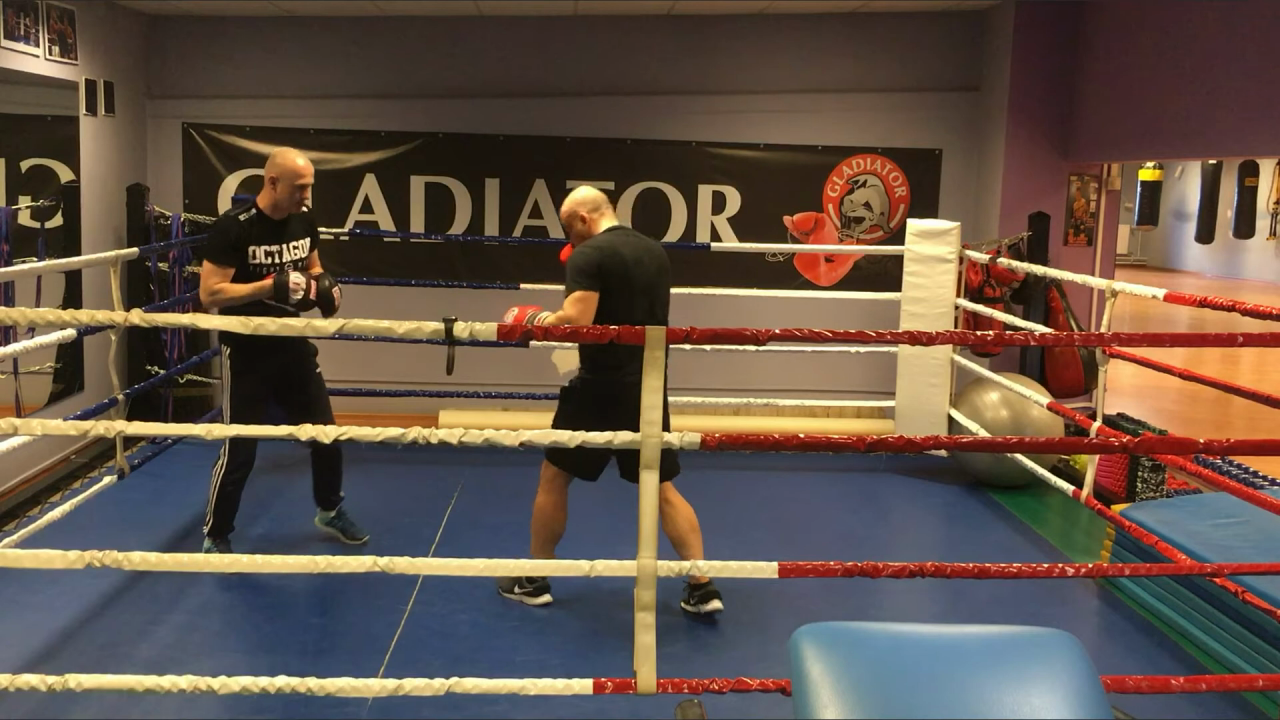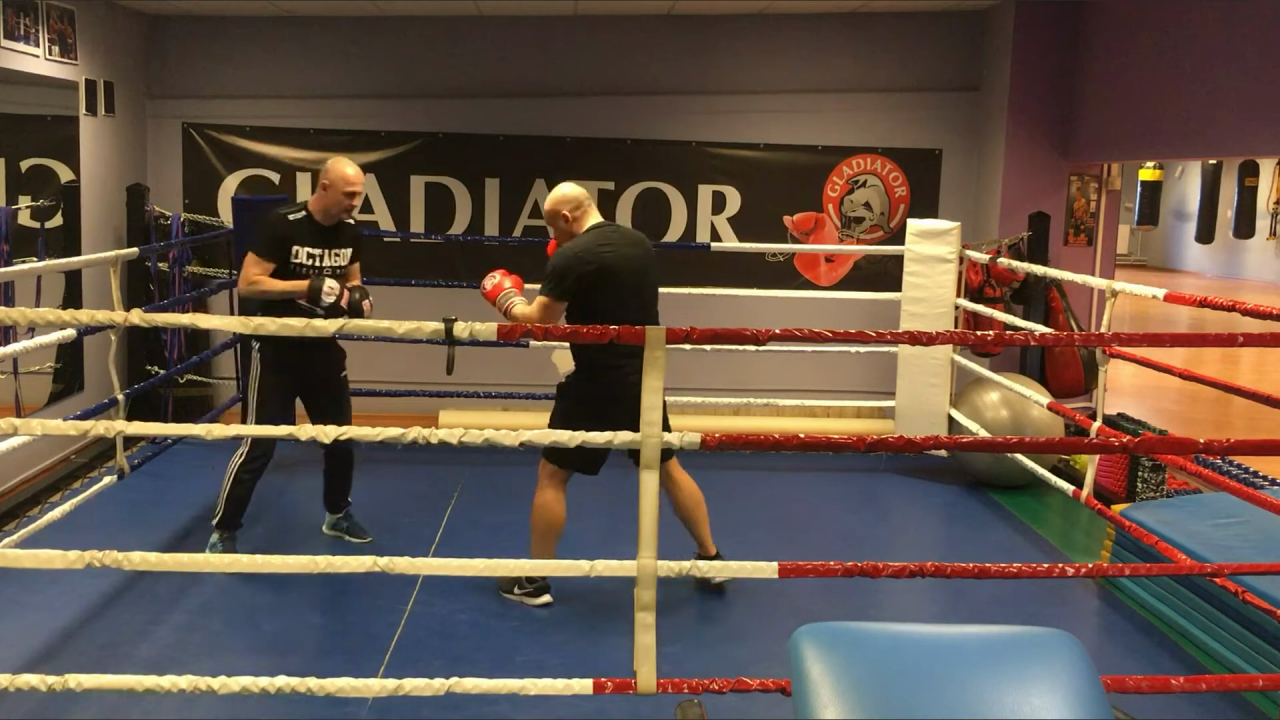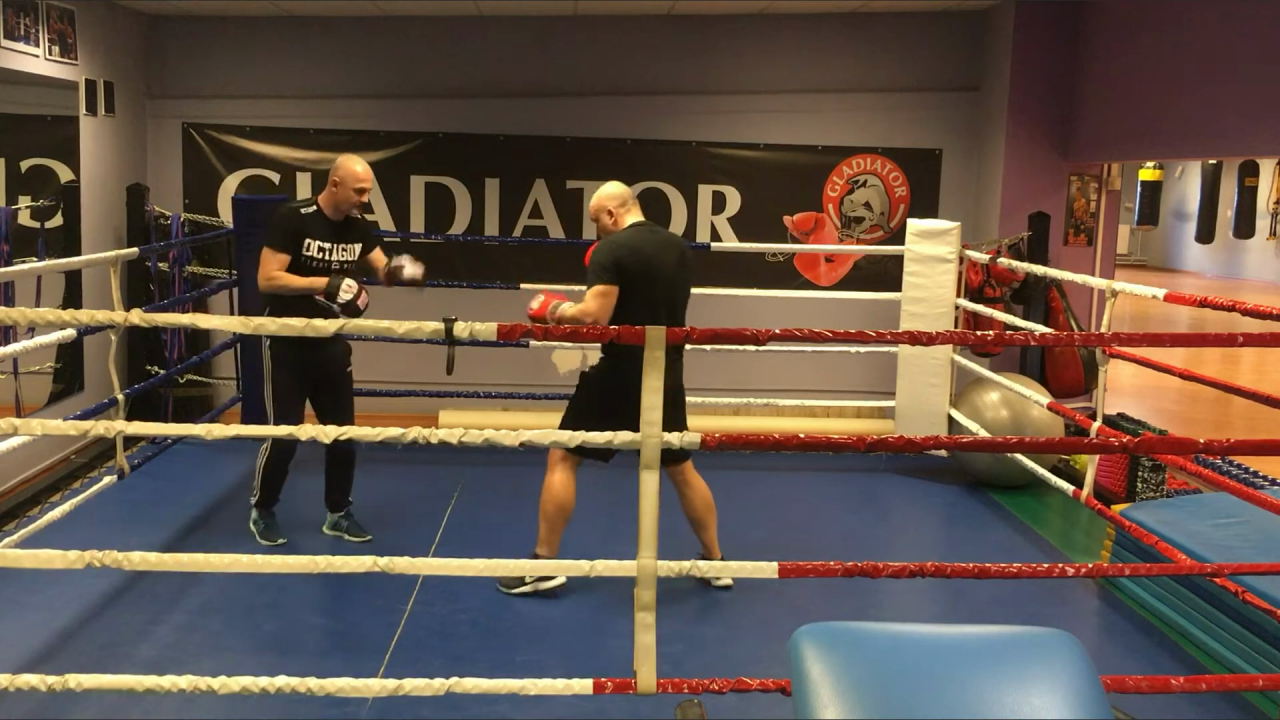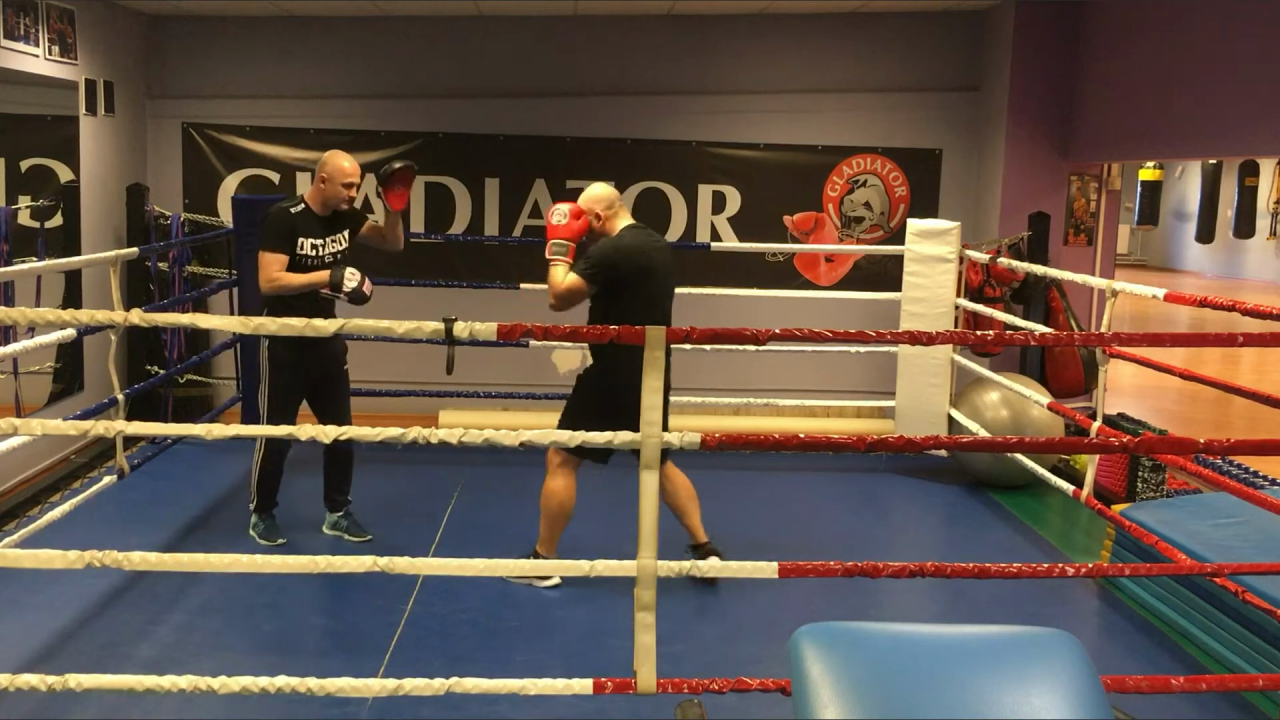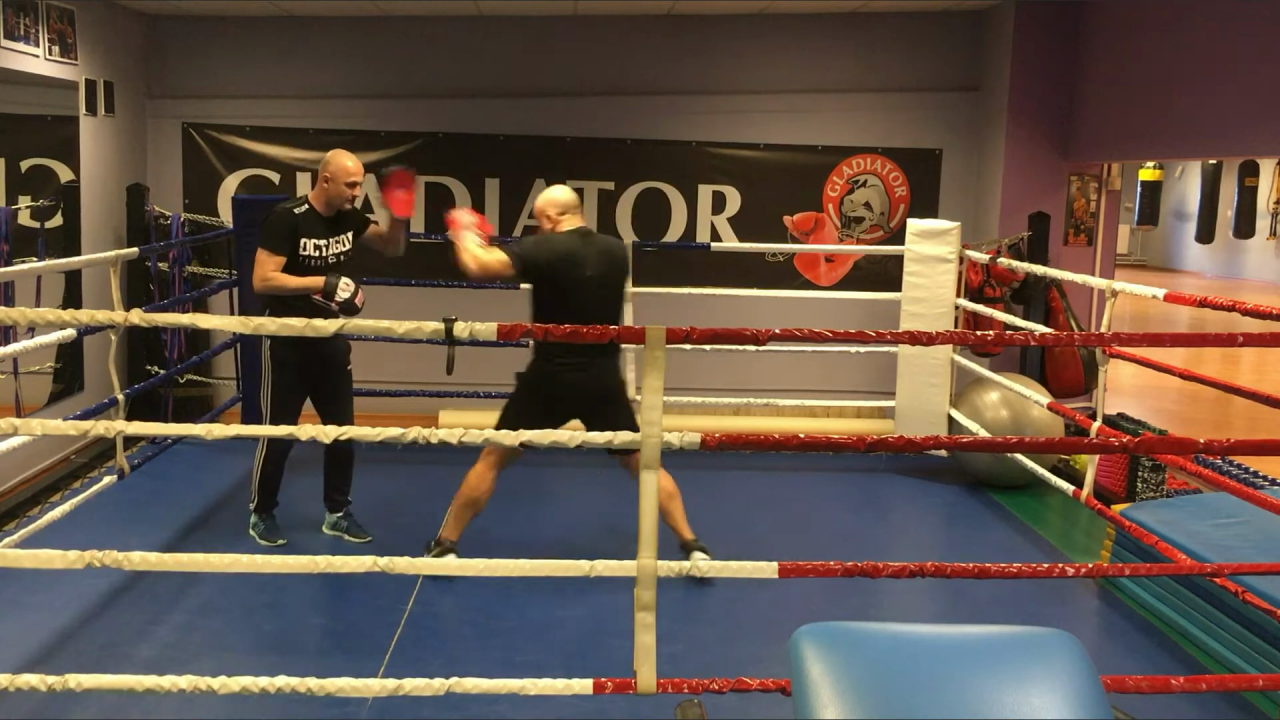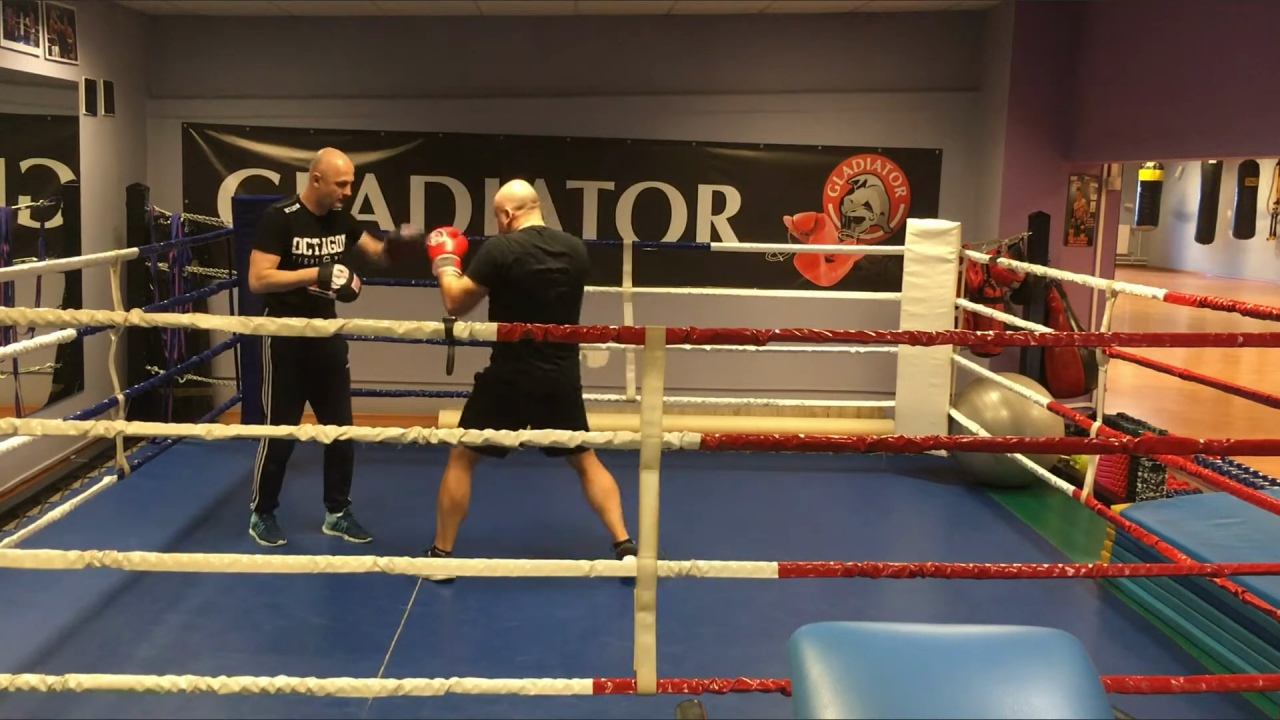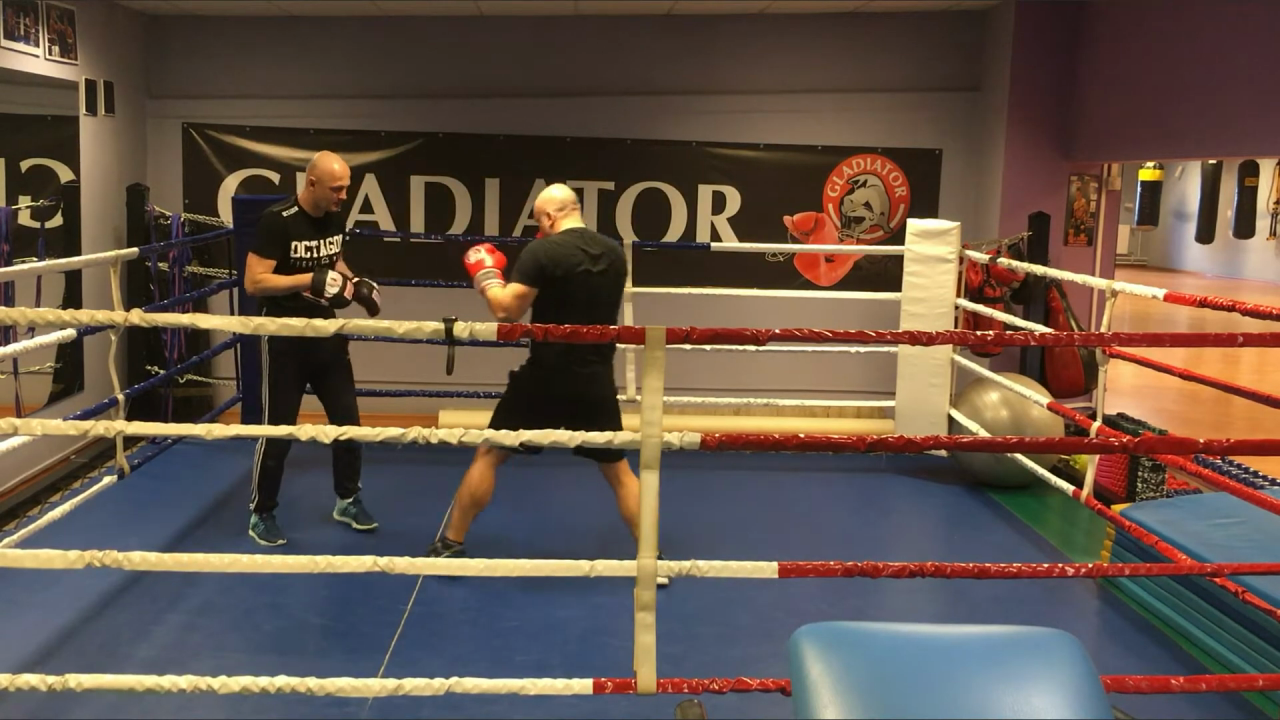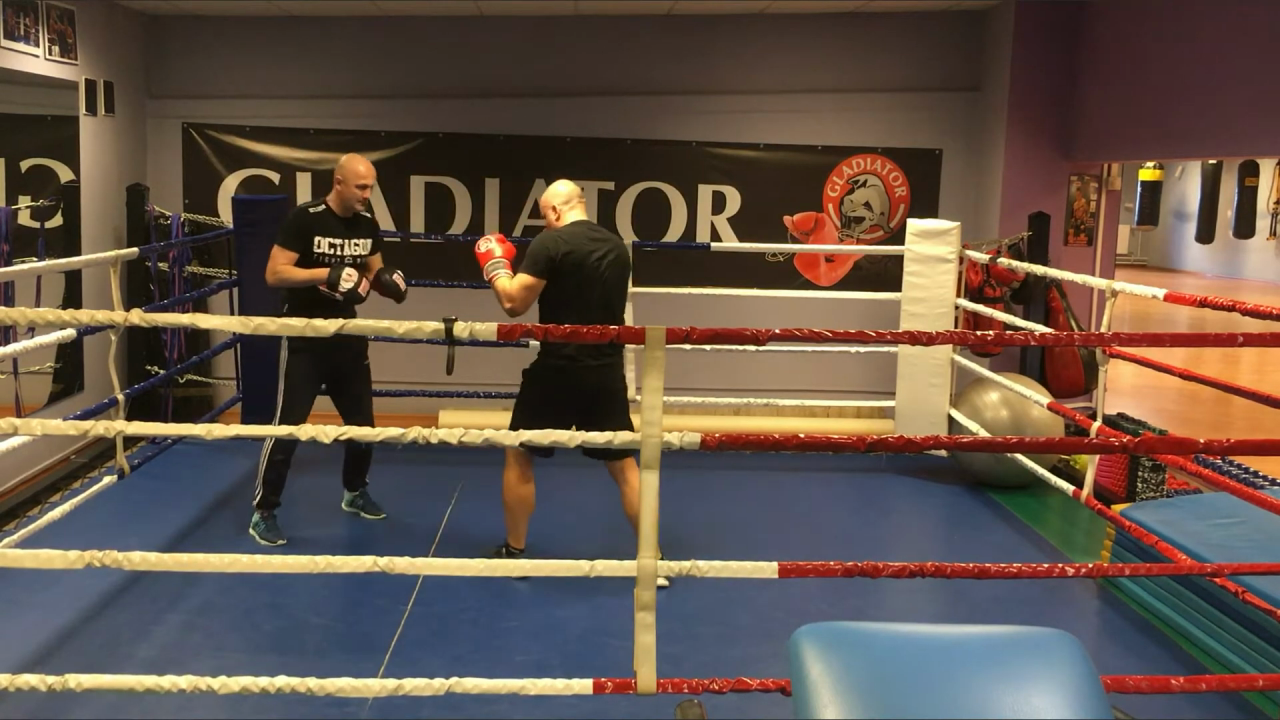
dt=0.3s
person 1, frame 1
left shoulder: (590, 253)
right shoulder: (655, 252)
left elbow: (576, 321)
left wrist: (533, 319)
left hip: (603, 387)
left knee: (554, 477)
right knee: (662, 489)
left ankle: (534, 580)
right ankle: (701, 586)
person 1, frame 2
left shoulder: (571, 257)
right shoulder: (640, 244)
left elbow: (539, 322)
left wrist: (505, 298)
left hip: (597, 385)
right hip: (645, 380)
left knee: (551, 476)
right knee: (668, 469)
left ankle: (534, 580)
right ankle: (711, 558)
person 1, frame 3
left shoulder: (614, 249)
right shoulder: (678, 247)
left elbow: (595, 317)
left wrist: (553, 309)
left hip: (620, 377)
right hip: (667, 377)
left knee: (563, 459)
right knee: (681, 469)
left ankle: (543, 565)
right ankle: (714, 562)
person 1, frame 4
left shoulder: (615, 250)
right shoulder: (655, 245)
left elbow: (558, 296)
left wrist: (558, 243)
right wrist: (579, 242)
left hip: (614, 380)
left knee: (561, 462)
right knee: (659, 464)
left ankle: (544, 562)
right ankle: (704, 549)
person 1, frame 5
left shoulder: (547, 249)
right shoulder: (616, 251)
left elbow: (477, 265)
left wrist: (464, 230)
left hip: (552, 379)
right hip: (604, 379)
left knee: (493, 458)
right knee: (638, 461)
left ankle: (445, 546)
right ankle: (691, 547)
person 1, frame 6
left shoulder: (499, 249)
right shoulder: (576, 250)
left elbow: (456, 304)
left wrist: (444, 259)
left hip: (510, 378)
right hip: (563, 378)
left knee: (461, 460)
right knee: (585, 462)
left ankle: (441, 556)
right ankle: (626, 547)
person 1, frame 7
left shoulder: (542, 252)
right shoulder: (615, 253)
left elbow: (507, 311)
left wrist: (485, 273)
left hip: (546, 377)
right hip: (596, 381)
left knee: (489, 455)
right knee: (618, 470)
left ankle: (451, 545)
person 1, frame 8
left shoulder: (550, 244)
right shoulder: (618, 247)
left elbow: (514, 303)
left wrist: (495, 265)
left hip: (556, 371)
right hip: (606, 373)
left knee: (519, 459)
right knee: (624, 466)
left ankle: (514, 552)
person 2, frame 1
left shoulder: (304, 219)
right shoulder: (233, 226)
right elbow: (210, 294)
left wrist: (323, 285)
right wrist: (272, 286)
left hip: (294, 348)
right hip: (246, 355)
left knee: (326, 436)
right knee: (239, 451)
left ankle: (330, 511)
right ankle: (215, 537)
person 2, frame 2
left shoulder: (349, 231)
right shoulder: (283, 225)
right elbow: (247, 284)
left wrist: (356, 295)
right wrist: (308, 287)
left hip: (323, 348)
right hip: (277, 350)
left knee: (341, 438)
right knee: (261, 443)
left ankle: (337, 514)
right ankle: (223, 530)
person 2, frame 3
left shoulder: (358, 227)
right shoulder: (293, 218)
left elbow: (383, 269)
right elbow: (267, 279)
left wrist: (397, 271)
right wrist: (326, 284)
left hip: (330, 342)
right hip: (288, 343)
left knee: (343, 434)
right knee: (285, 434)
left ankle: (338, 513)
right ankle: (262, 510)
person 2, frame 4
left shoulder: (345, 215)
right shoulder: (284, 217)
left elbow: (393, 243)
right elbow: (269, 282)
left wrist: (394, 205)
right wrist: (329, 276)
left hip: (325, 340)
right hip: (284, 344)
left knee: (340, 431)
right knee: (277, 434)
left ankle: (337, 513)
right ankle: (261, 514)
person 2, frame 5
left shoulder: (349, 216)
right shoulder: (287, 217)
left elbow: (395, 247)
right elbow: (262, 280)
left wrist: (399, 212)
right wrist: (322, 283)
left hip: (329, 340)
right hip: (287, 342)
left knee: (342, 431)
right knee: (279, 434)
left ankle: (337, 512)
right ankle: (261, 514)
person 2, frame 6
left shoulder: (340, 218)
right shoulder: (280, 218)
left elbow: (375, 252)
right elbow: (258, 279)
right wrist: (317, 274)
left hip: (328, 339)
right hip: (286, 343)
left knee: (341, 431)
right knee: (281, 434)
left ankle: (337, 513)
right ankle: (262, 514)
person 2, frame 7
left shoulder: (335, 217)
right shoulder: (277, 221)
right elbow: (253, 282)
left wrist: (355, 284)
right wrist: (310, 280)
left hip: (327, 334)
right hip: (285, 340)
left knee: (347, 421)
right knee: (278, 432)
left ankle: (347, 500)
right ankle: (261, 514)
person 2, frame 8
left shoulder: (367, 223)
right shoulder: (304, 219)
left elbow: (373, 270)
right elbow: (275, 274)
left wrist: (387, 280)
right wrist: (326, 274)
left hip: (347, 336)
right hip: (304, 338)
left knee: (361, 421)
right knee: (288, 426)
left ankle: (355, 492)
right ankle: (264, 513)
